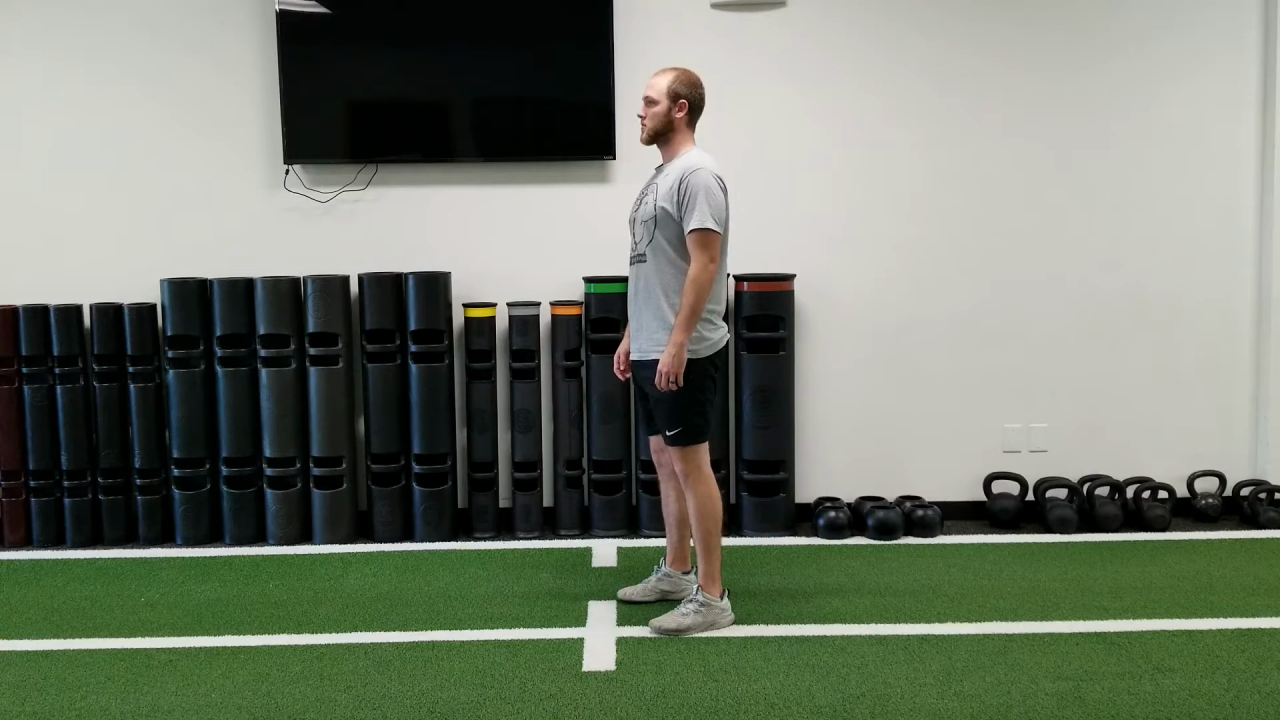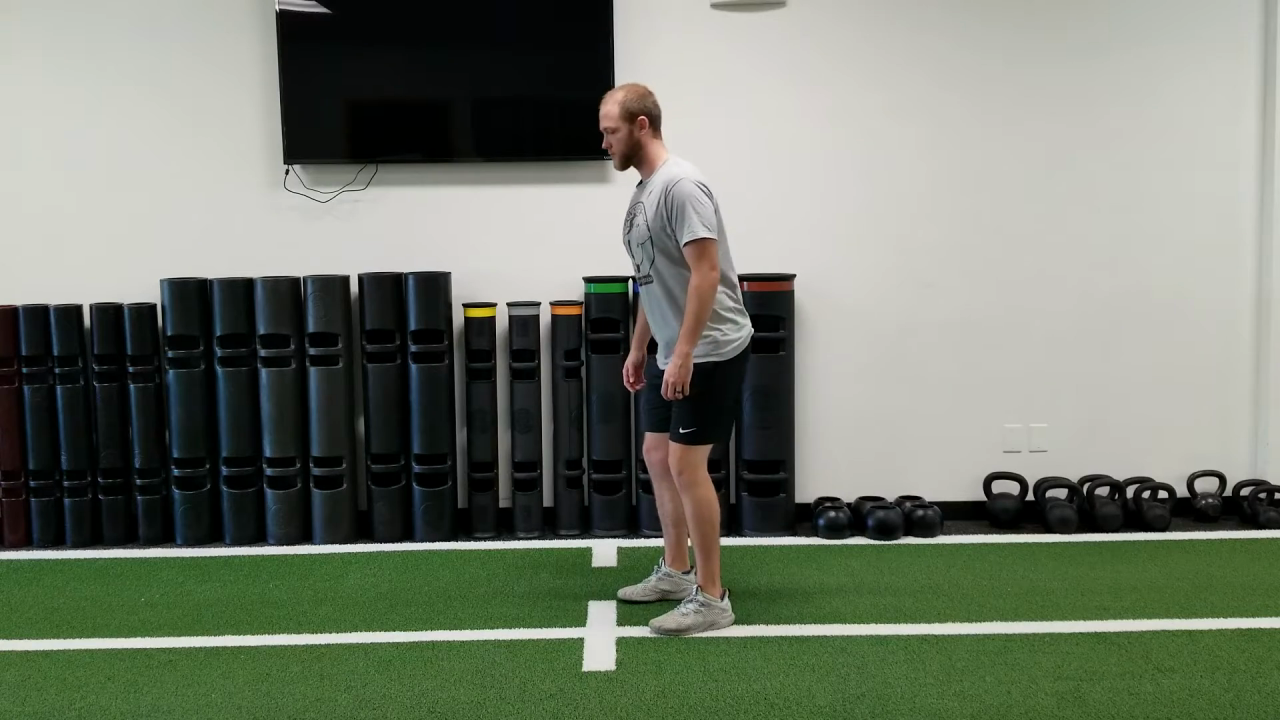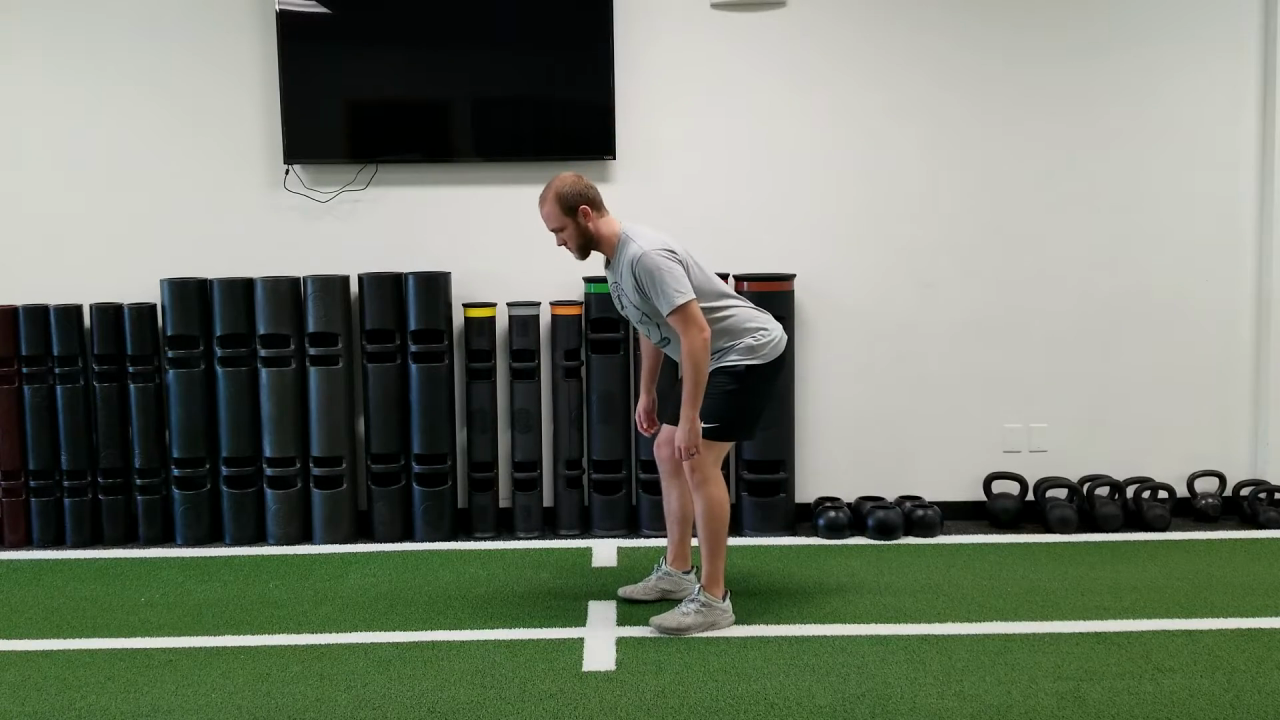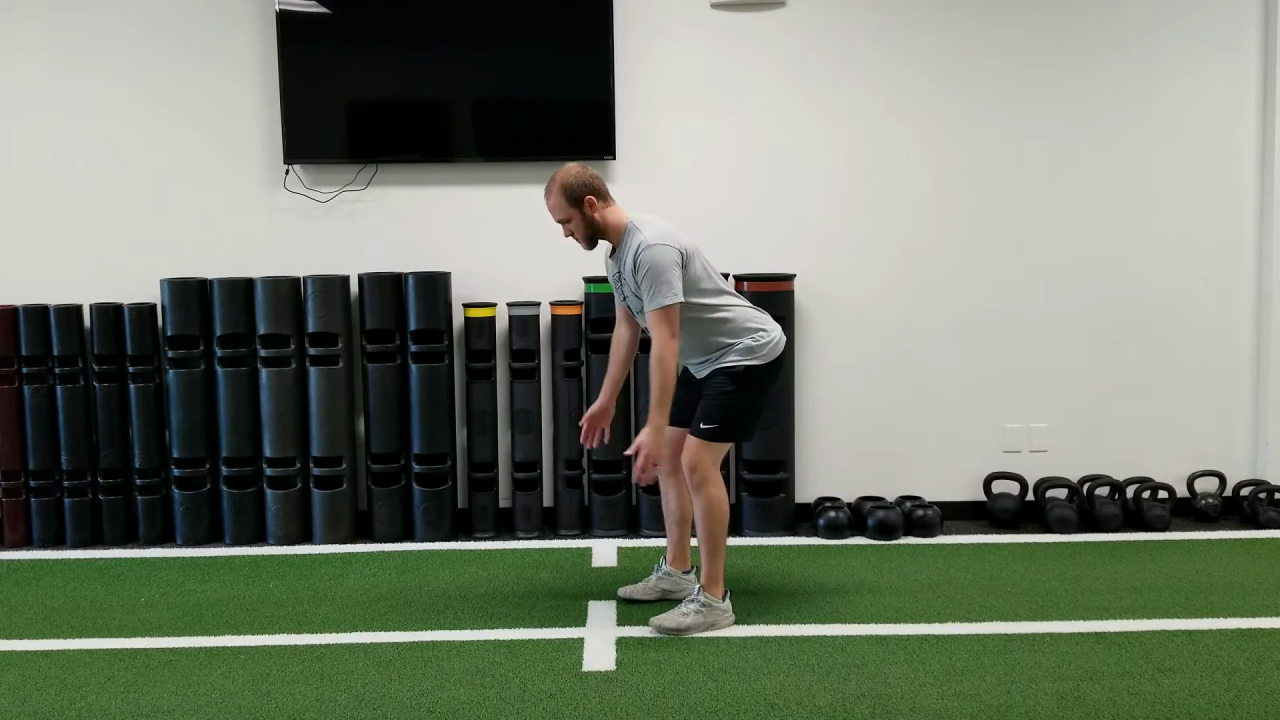
dt=1s
person 1, frame 1
left shoulder: (696, 174)
right shoulder: (662, 175)
left elbow: (704, 263)
left wrist: (677, 344)
right wrist: (631, 338)
left hip: (683, 353)
right hip: (651, 351)
left knee: (690, 465)
right knee: (666, 462)
left ankle: (711, 597)
right ankle: (676, 573)
person 1, frame 2
left shoulder: (679, 184)
right shoulder: (644, 190)
left elbow: (705, 272)
left wrist: (684, 354)
right wrist: (638, 348)
left hip: (710, 352)
right hip: (677, 352)
left knee: (685, 465)
right knee: (657, 456)
left ankle: (711, 598)
right ankle: (675, 572)
person 1, frame 3
left shoulder: (645, 255)
right shoulder: (616, 260)
left elbow: (696, 335)
right elbow: (652, 329)
left wrist: (691, 419)
right wrist: (648, 394)
left hip: (750, 351)
right hip: (717, 354)
left knee: (697, 460)
right knee: (666, 452)
left ankle: (712, 598)
right ankle: (677, 572)
person 1, frame 4
left shoulder: (651, 247)
right shoulder: (616, 255)
left elbow: (666, 342)
right elbow: (627, 326)
left wrist: (656, 425)
right wrist: (606, 399)
left hip: (748, 352)
right hip: (710, 356)
left knee: (698, 463)
right knee: (669, 459)
left ankle: (712, 599)
right ankle: (676, 572)
